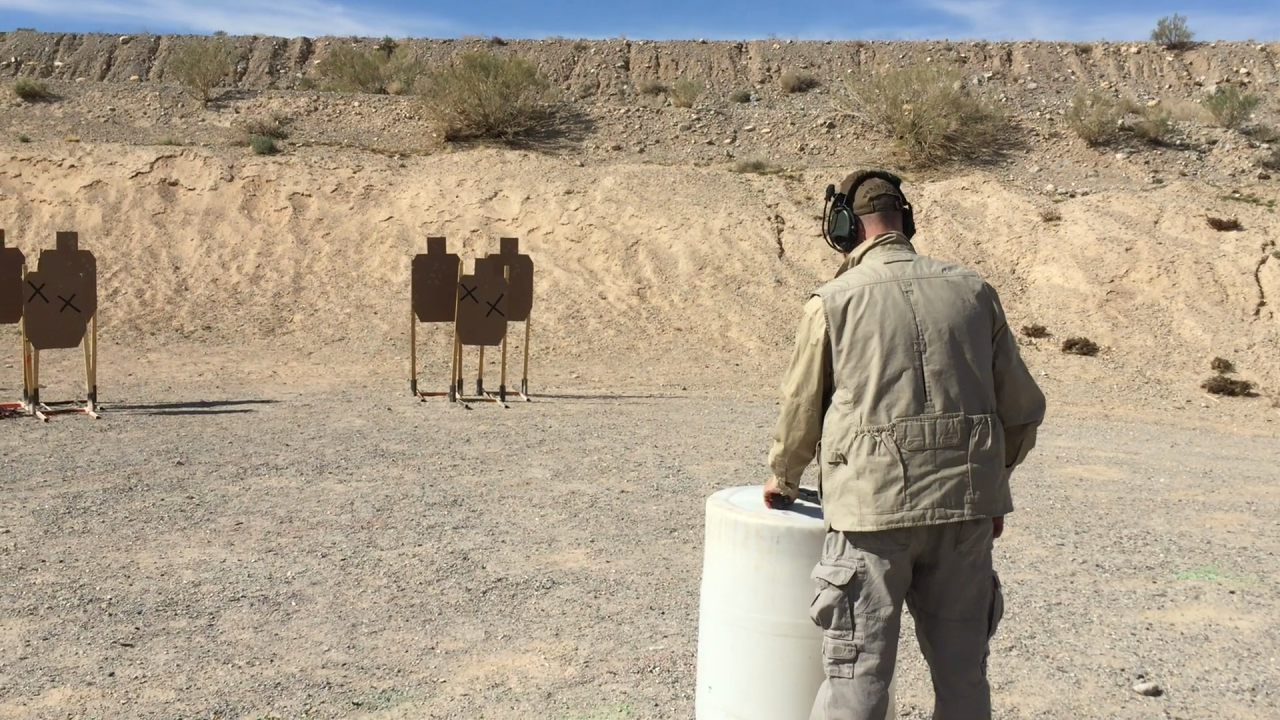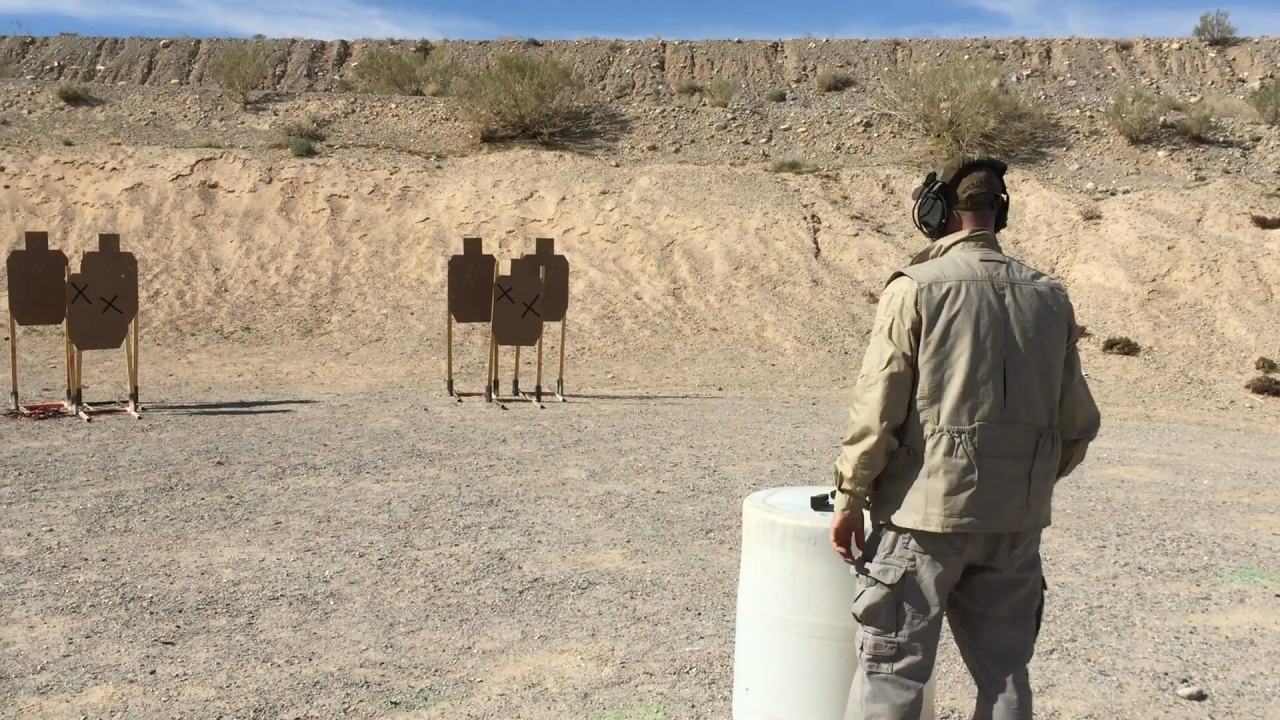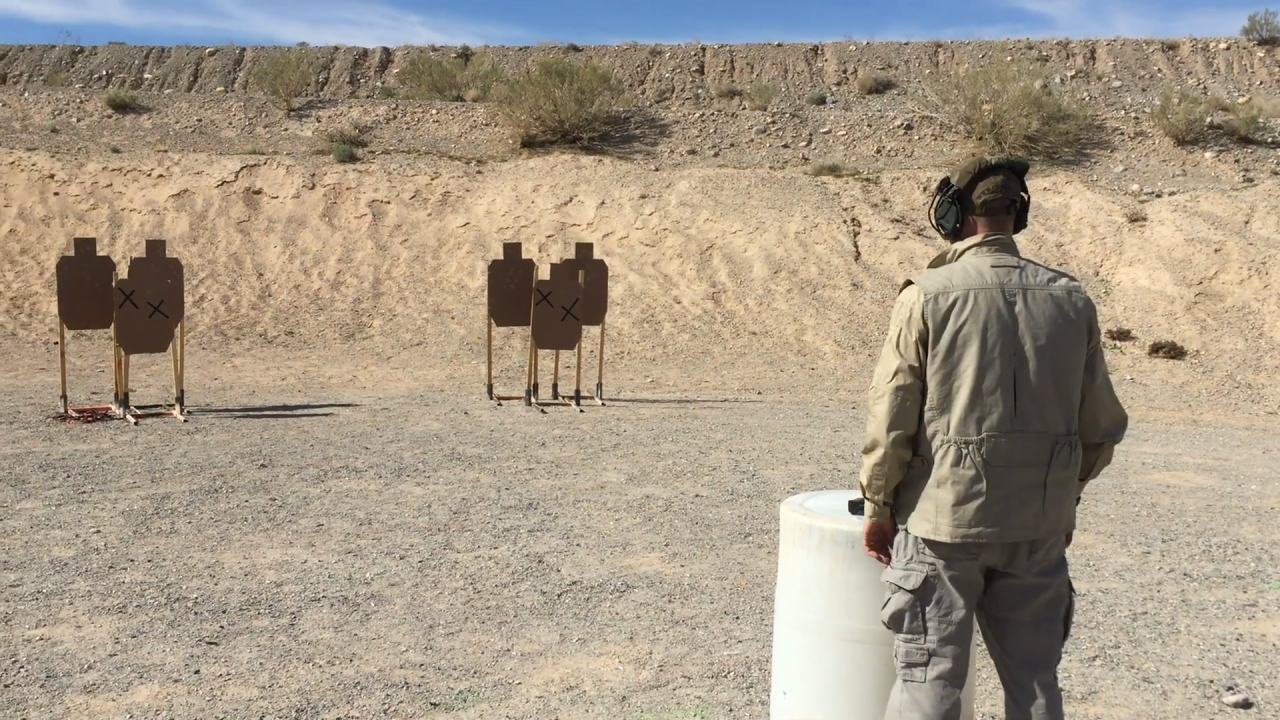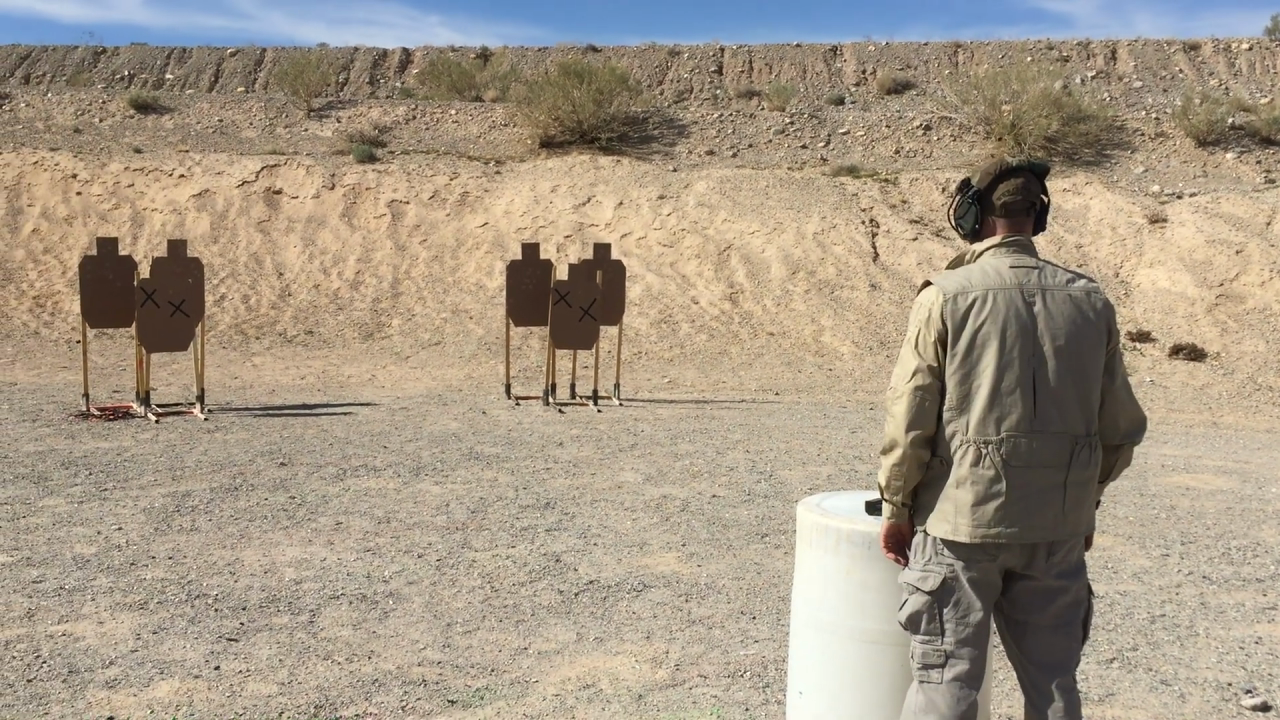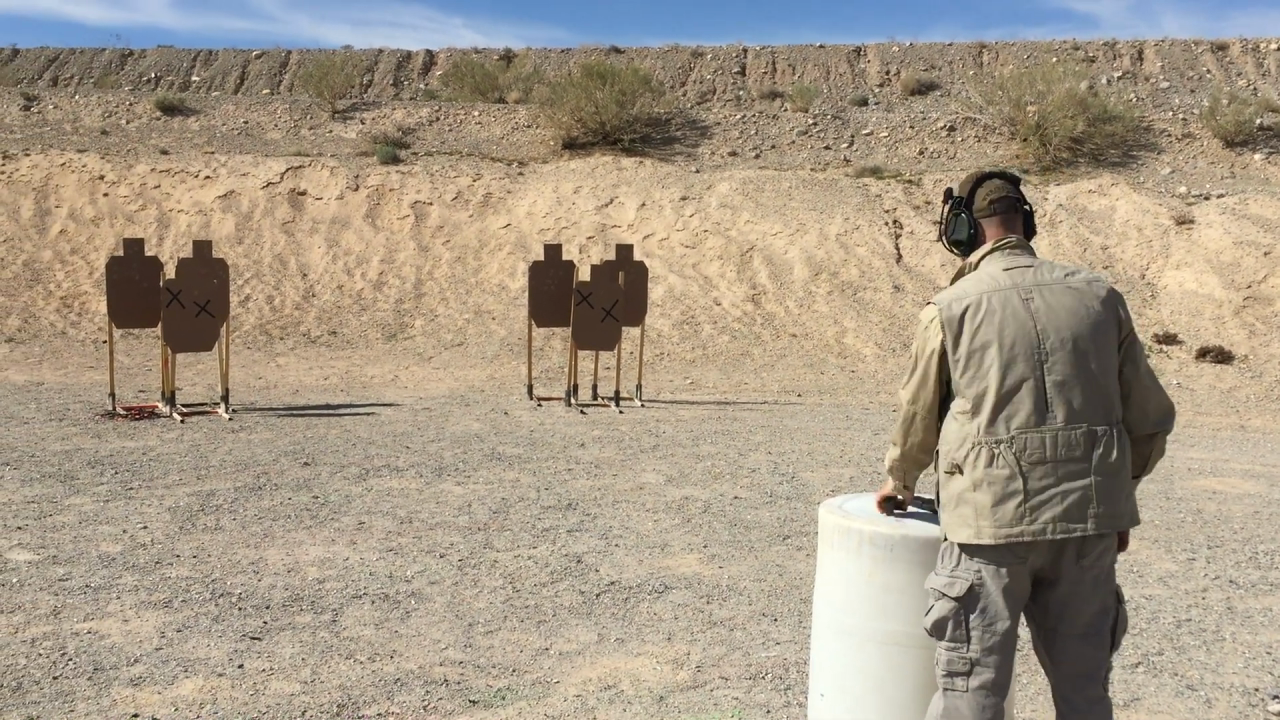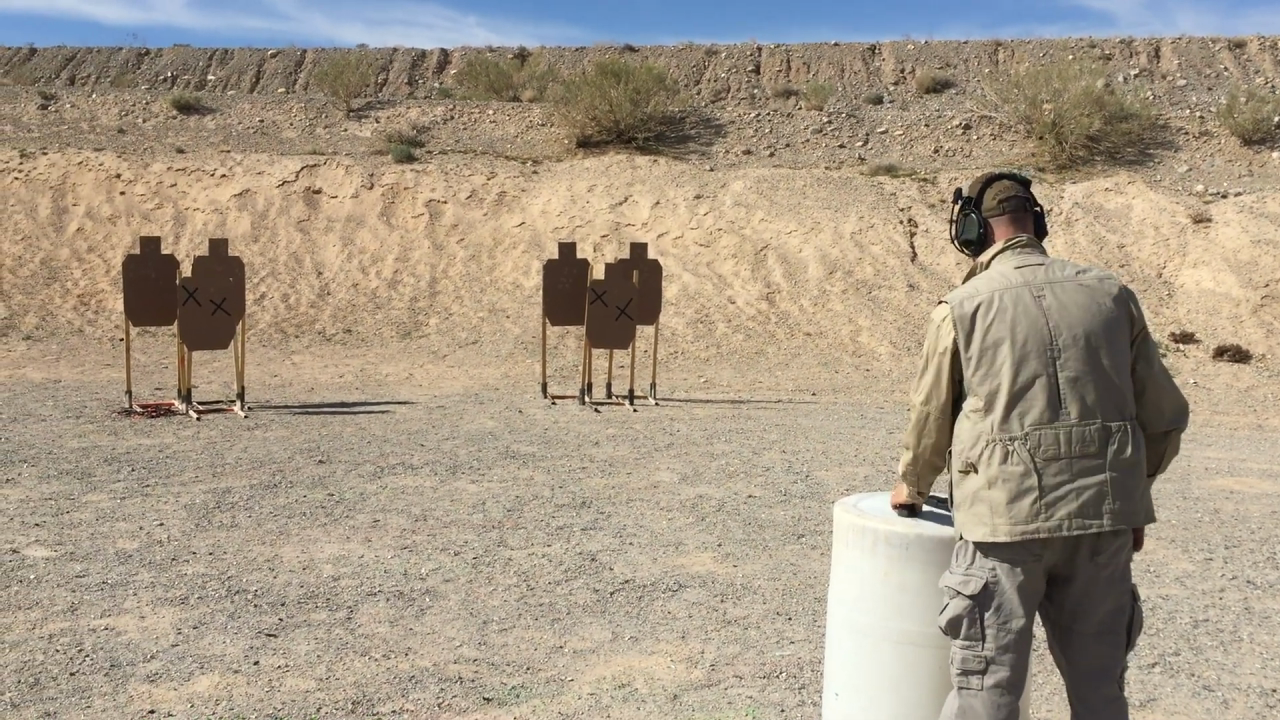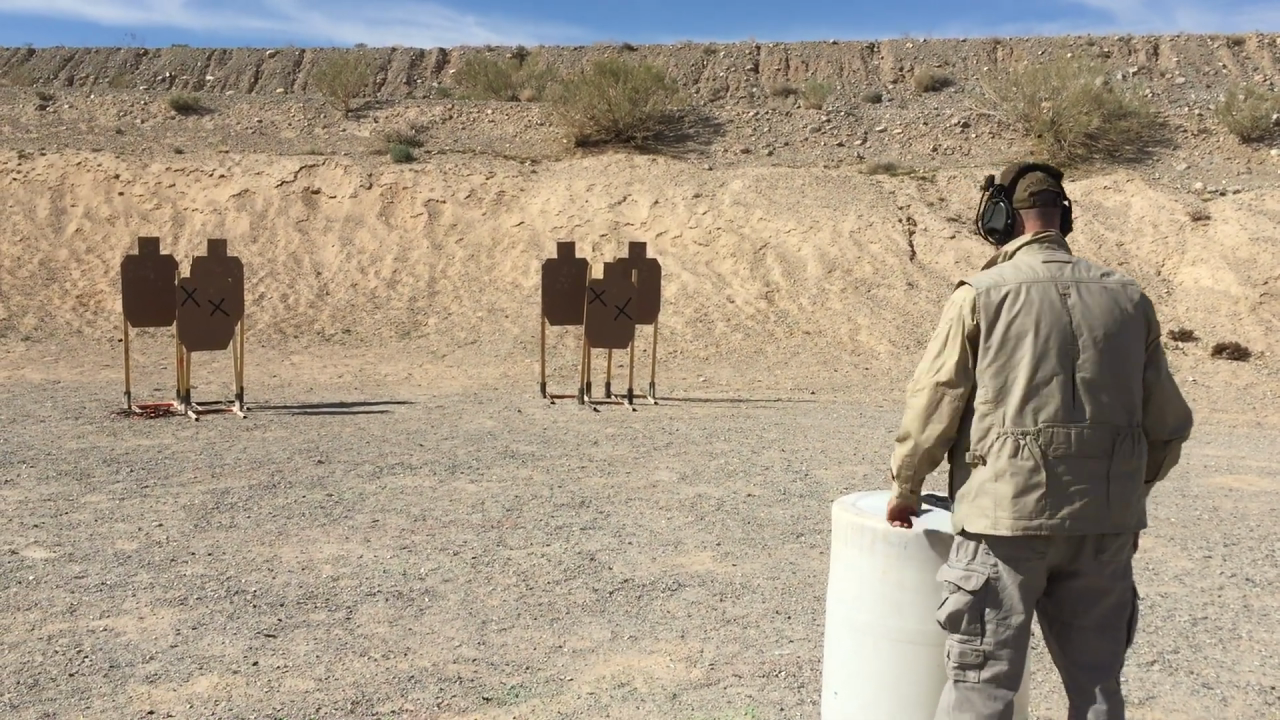
dt=0.7s
person 1, frame 1
left shoulder: (832, 303)
right shoulder: (972, 290)
left elbow: (800, 409)
right elbow: (1021, 407)
left wrist: (782, 480)
right wrist: (992, 482)
left hip: (874, 508)
right hip: (966, 507)
left knee: (857, 671)
right knee: (961, 667)
person 1, frame 2
left shoulder: (916, 288)
right shoulder: (1049, 297)
left elbow: (876, 408)
right elbow: (1076, 421)
left wrist: (849, 497)
left hip: (925, 510)
right hip: (1014, 517)
left knee: (891, 669)
right knee: (1003, 672)
person 1, frame 3
left shoulder: (928, 296)
right shoulder: (1070, 300)
left elbow: (890, 418)
right elbow: (1100, 425)
left wrist: (877, 506)
right wrist: (1065, 494)
left hip: (945, 517)
right hip: (1038, 524)
person 1, frame 4
left shoulder: (946, 296)
right shoulder: (1090, 302)
left elbow: (909, 417)
right elbow: (1119, 425)
left wrist: (895, 507)
right wrist: (1084, 501)
left hip: (963, 518)
right hip: (1056, 525)
person 1, frame 5
left shoulder: (950, 309)
right shoulder: (1098, 296)
left elbow: (917, 417)
right elbow: (1149, 418)
left wrist: (899, 483)
right wrist: (1113, 494)
left hip: (990, 521)
right hip: (1088, 518)
person 1, frame 6
left shoulder: (961, 308)
right shoulder: (1111, 294)
left elbow: (930, 418)
right elbow: (1163, 416)
left wrist: (911, 486)
right wrist: (1129, 494)
left hip: (1006, 517)
right hip: (1103, 516)
person 1, frame 7
left shoulder: (980, 296)
right shoulder: (1128, 297)
left elbow: (934, 407)
right elbow: (1167, 423)
left wrist: (904, 483)
right wrist: (1128, 495)
left hip: (1007, 514)
right hip: (1102, 521)
